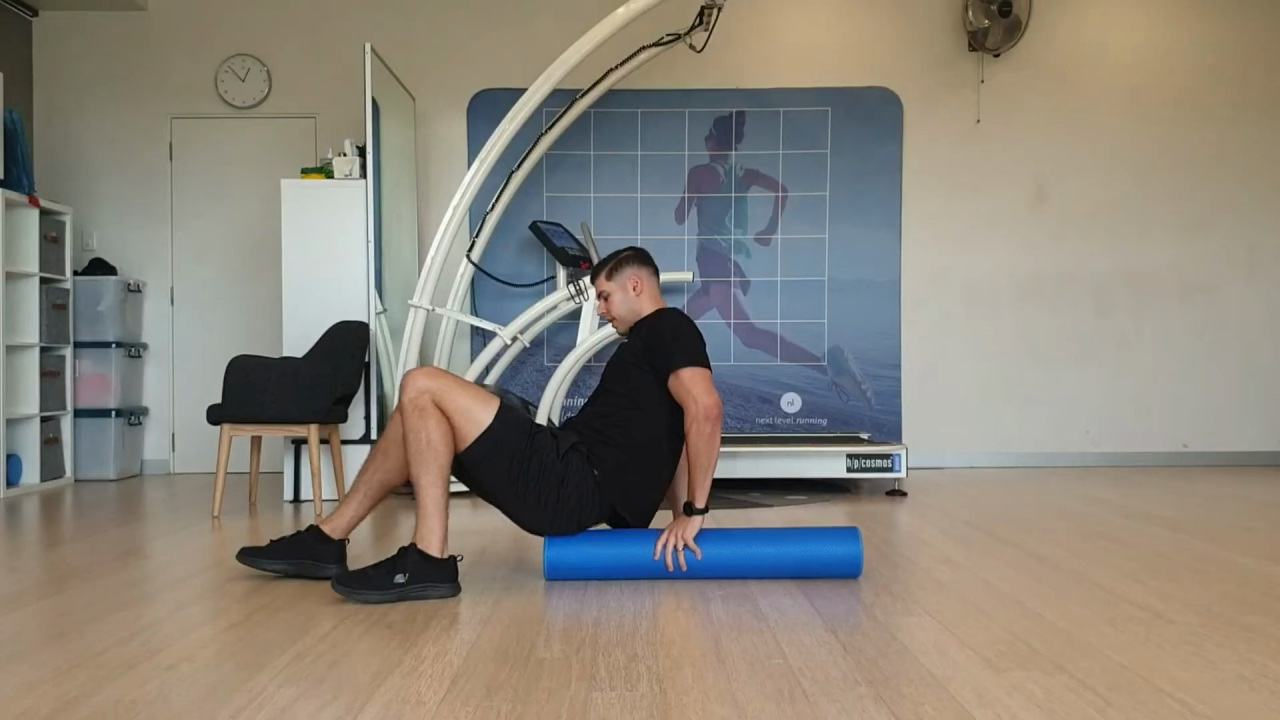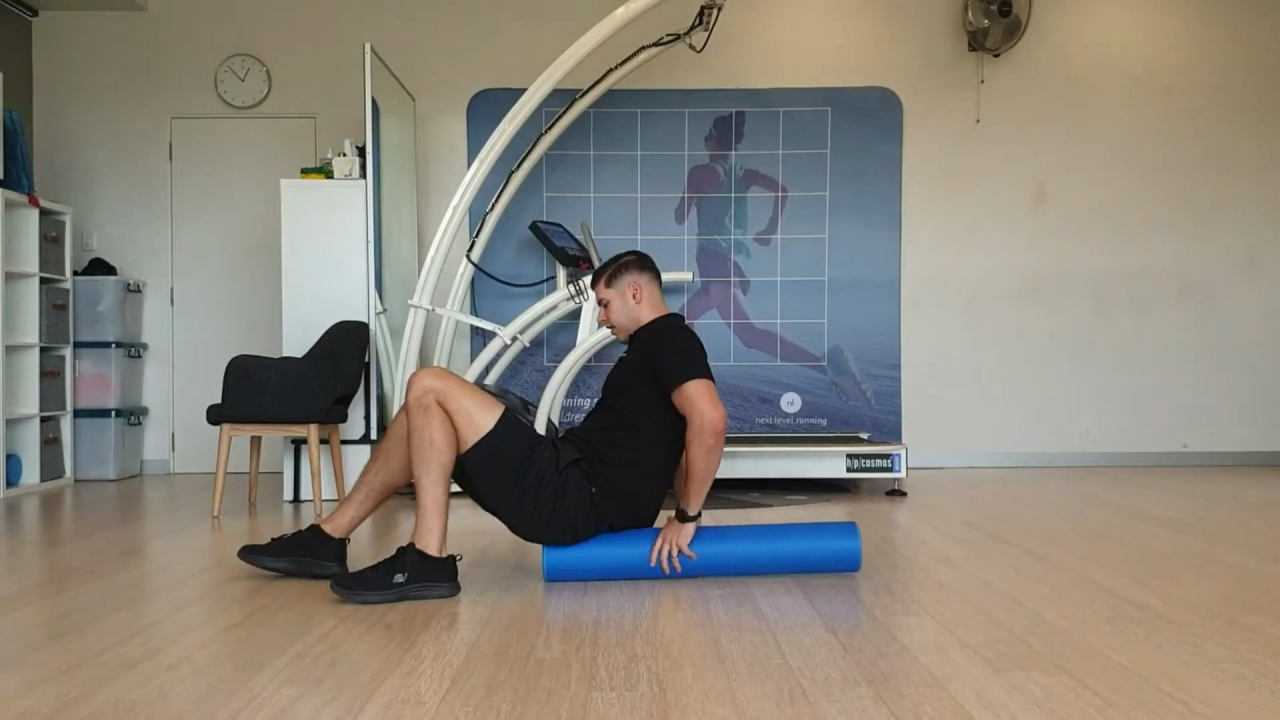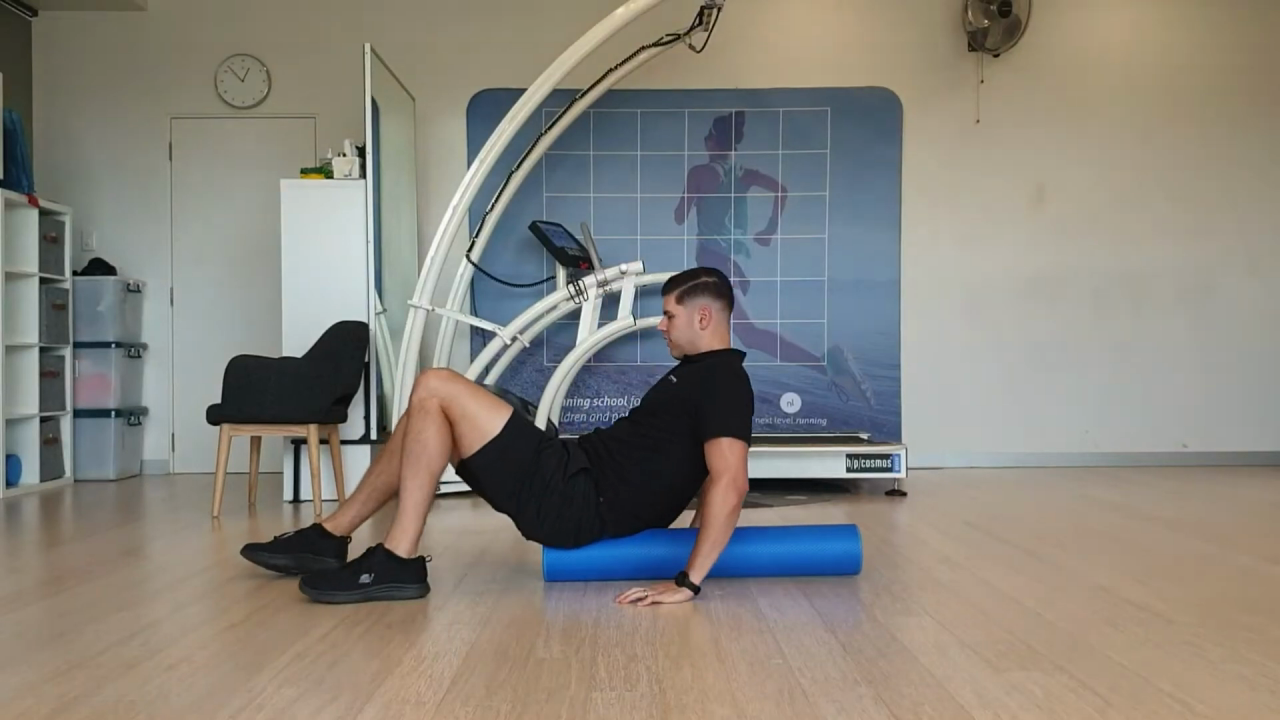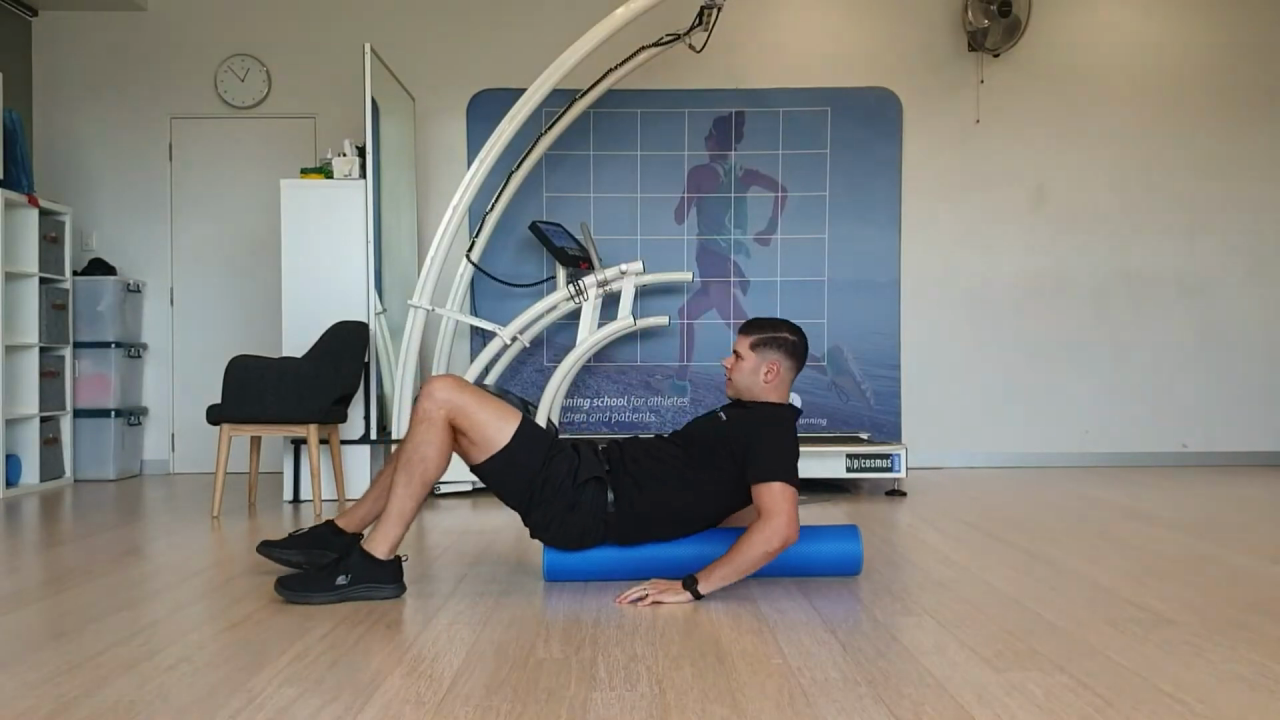
dt=0.4s
person 1, frame 1
left shoulder: (667, 327)
right shoulder: (656, 340)
left elbow: (705, 410)
right elbow: (669, 434)
left wrist: (694, 512)
right wrist: (679, 515)
left hip: (568, 485)
right hip: (576, 482)
left knee: (422, 387)
right knee: (418, 416)
left ankle: (429, 561)
right ankle: (326, 539)
person 1, frame 2
left shoulder: (668, 339)
right shoulder: (660, 346)
left elbow: (710, 423)
right elbow: (680, 439)
left wrist: (687, 519)
left hip: (568, 499)
right hip: (573, 488)
left knee: (428, 388)
right knee: (421, 415)
left ankle: (429, 560)
right ankle: (326, 539)
person 1, frame 3
left shoulder: (720, 380)
right shoulder: (706, 373)
left elbow: (730, 482)
right elbow: (712, 476)
left wrist: (688, 582)
left hip: (573, 502)
right hip: (578, 478)
left knee: (435, 389)
right knee: (427, 414)
left ankle: (400, 561)
right ankle: (329, 537)
person 1, frame 4
left shoulder: (767, 430)
right shoulder: (756, 423)
left elbow: (779, 527)
right elbow: (758, 513)
left wrist: (693, 587)
left hip: (584, 504)
right hip: (594, 473)
left knee: (441, 396)
right knee: (441, 412)
left ankle: (375, 562)
right ankle: (342, 534)
person 2, frame 1
left shoulder: (700, 172)
right shoulder: (744, 174)
left elbow: (680, 218)
right elbow: (781, 190)
left wrist: (687, 196)
right wrist: (771, 230)
left hip: (714, 260)
right hip: (735, 261)
left knee: (748, 333)
right knee: (686, 316)
left ankle: (826, 365)
person 2, frame 2
left shoulder: (700, 172)
right shoulder: (744, 173)
left elbow: (680, 218)
right elbow: (781, 189)
left wrist: (688, 196)
right wrist: (771, 229)
left hip: (714, 260)
right hip: (736, 261)
left knee: (748, 333)
right knee: (686, 315)
left ankle: (825, 364)
person 2, frame 3
left shoulder: (700, 173)
right shoulder: (745, 174)
left elbow: (680, 218)
right elbow: (781, 190)
left wrist: (686, 196)
right wrist: (770, 229)
left hip: (713, 260)
right hip: (735, 260)
left knee: (748, 333)
left ankle: (826, 364)
person 2, frame 4
left shoulder: (700, 173)
right shoulder: (745, 173)
left elbow: (680, 218)
right elbow: (781, 190)
left wrist: (689, 196)
right wrist: (770, 229)
left hip: (715, 261)
right hip: (736, 261)
right knee: (686, 315)
left ankle: (825, 364)
right ankle: (681, 381)
